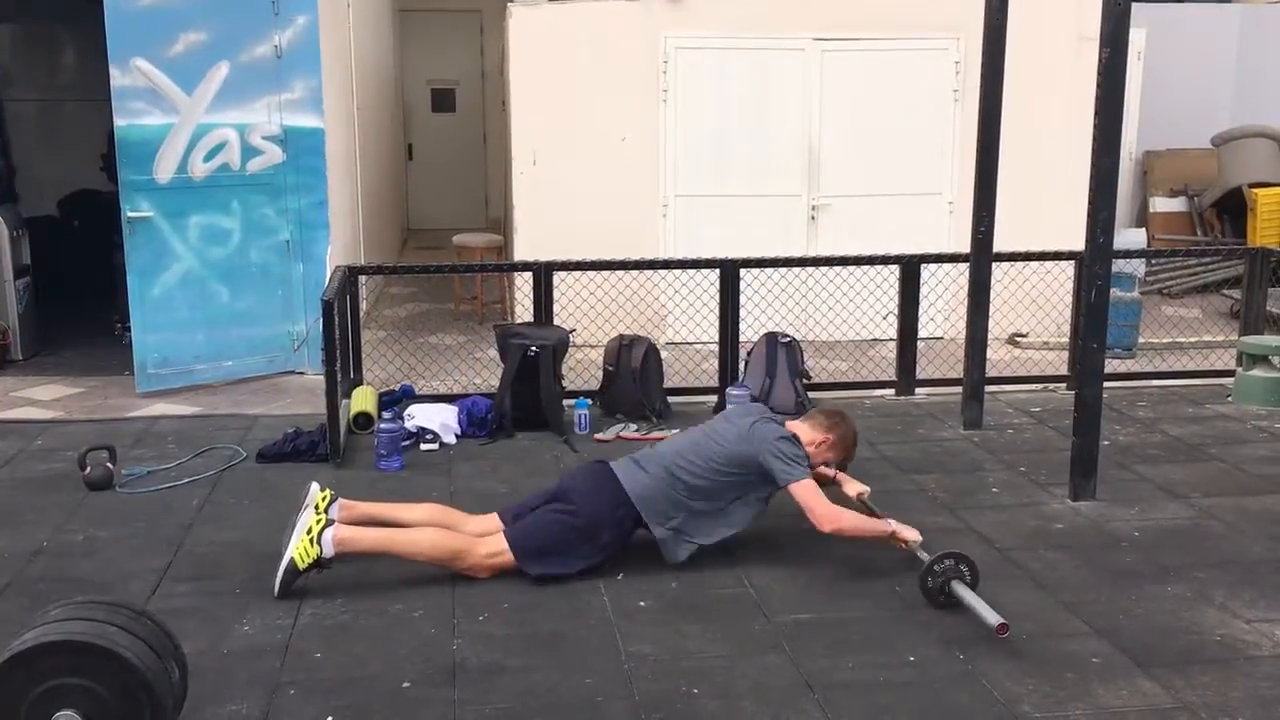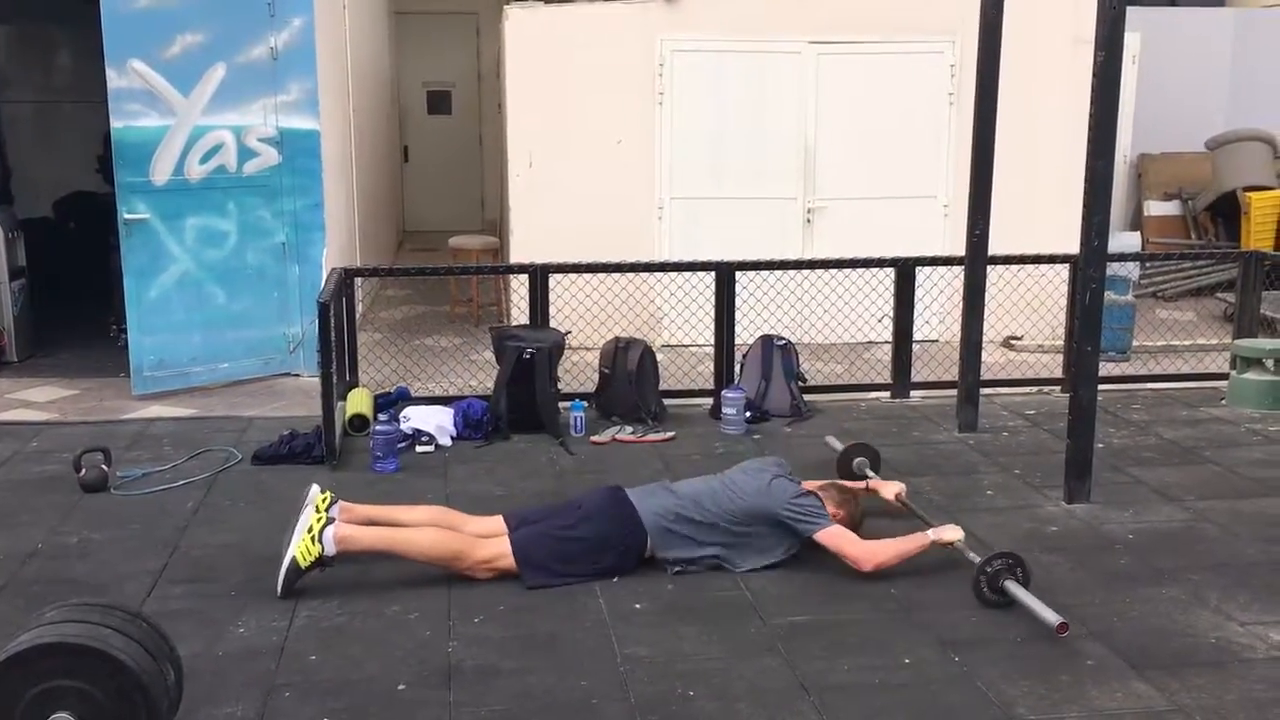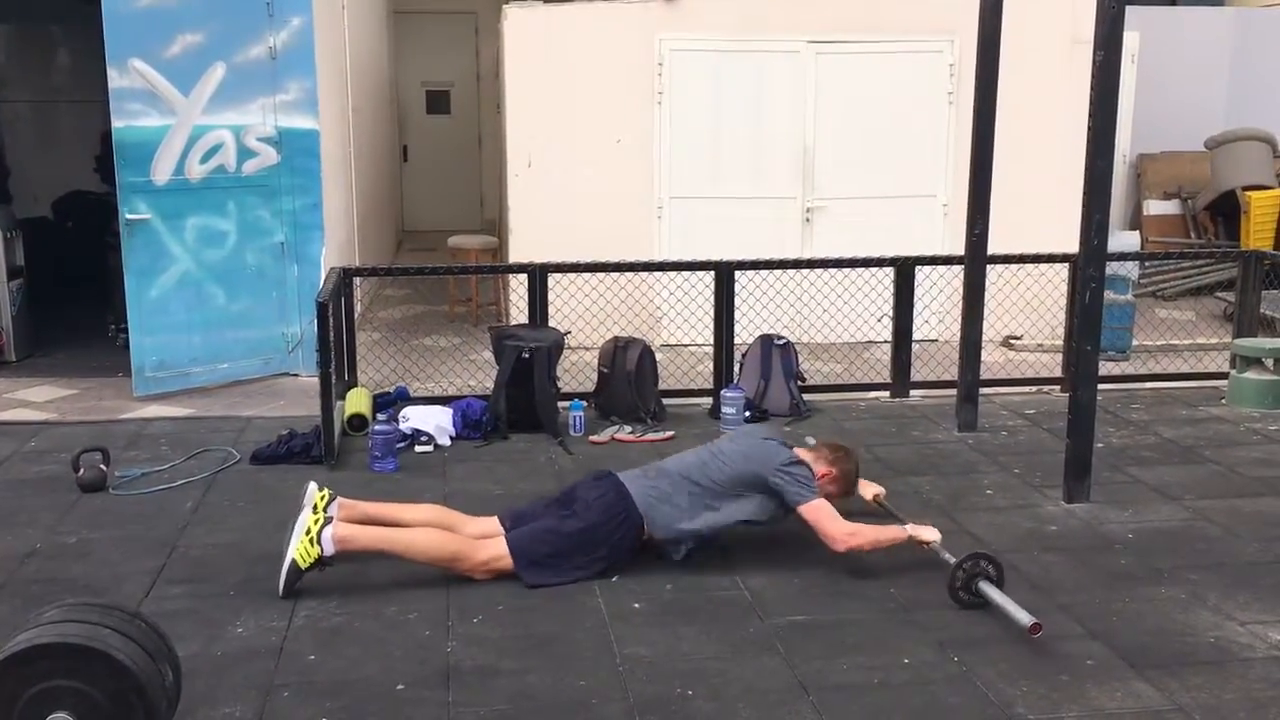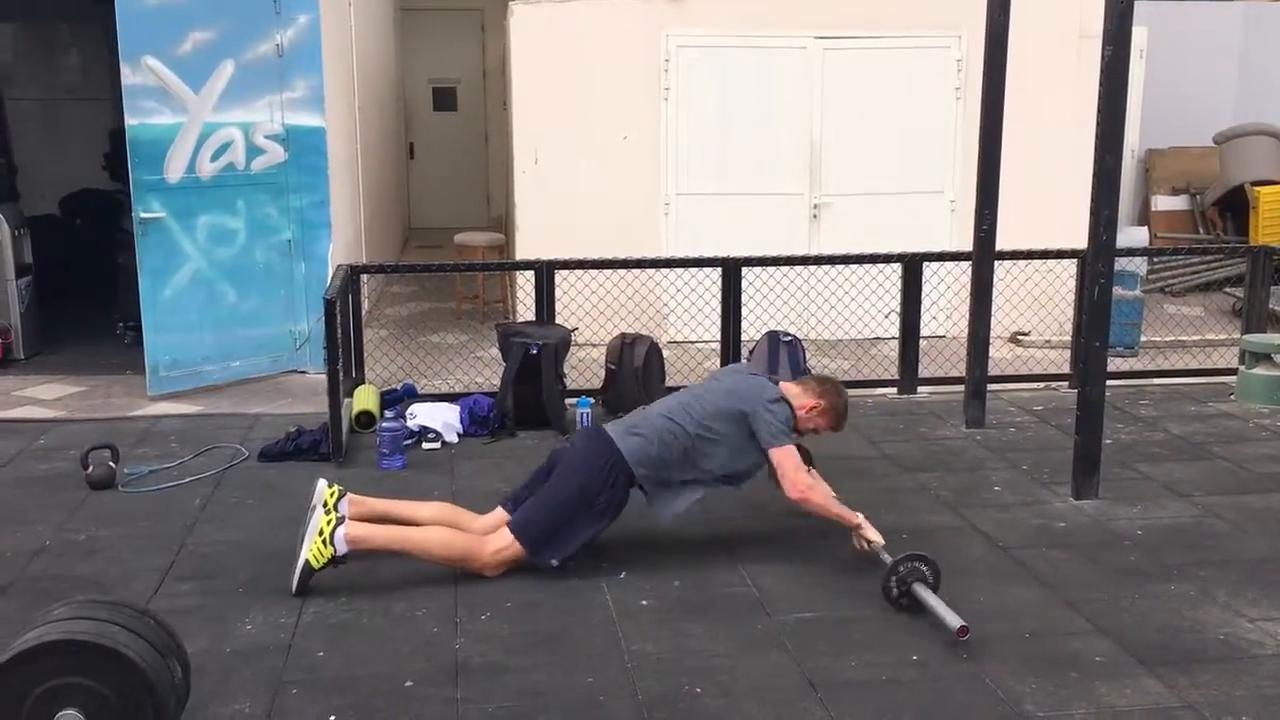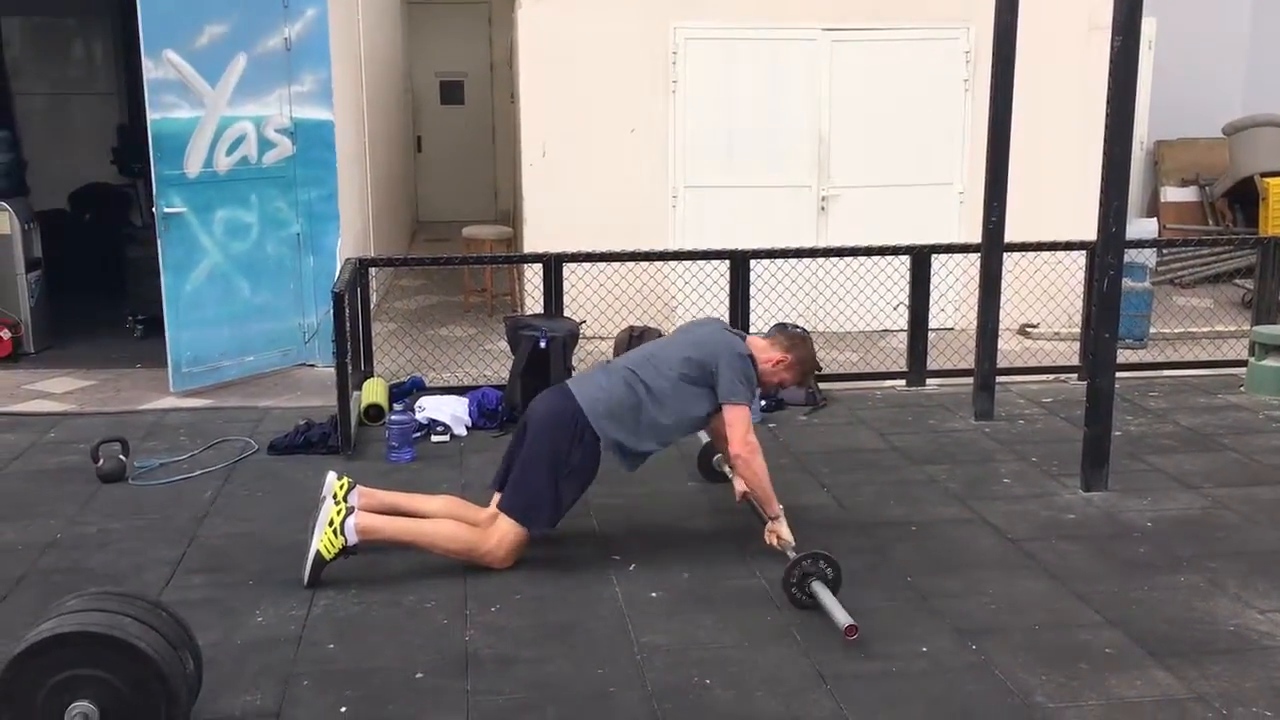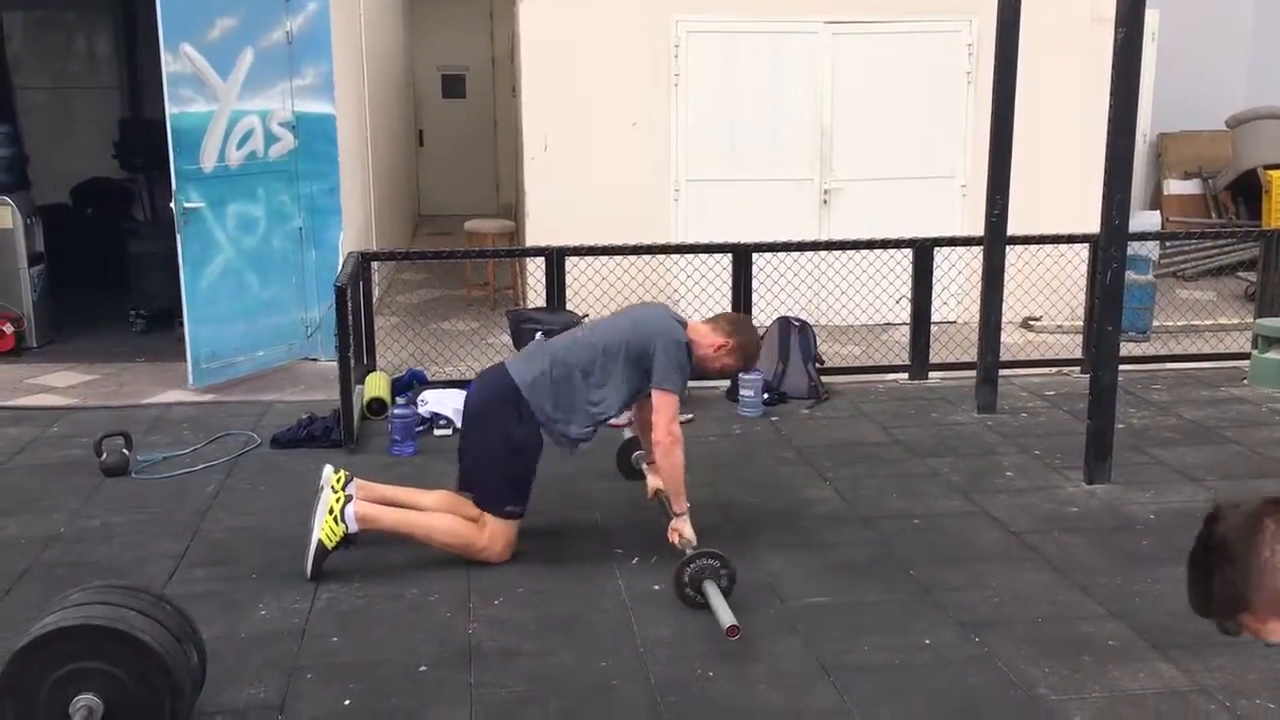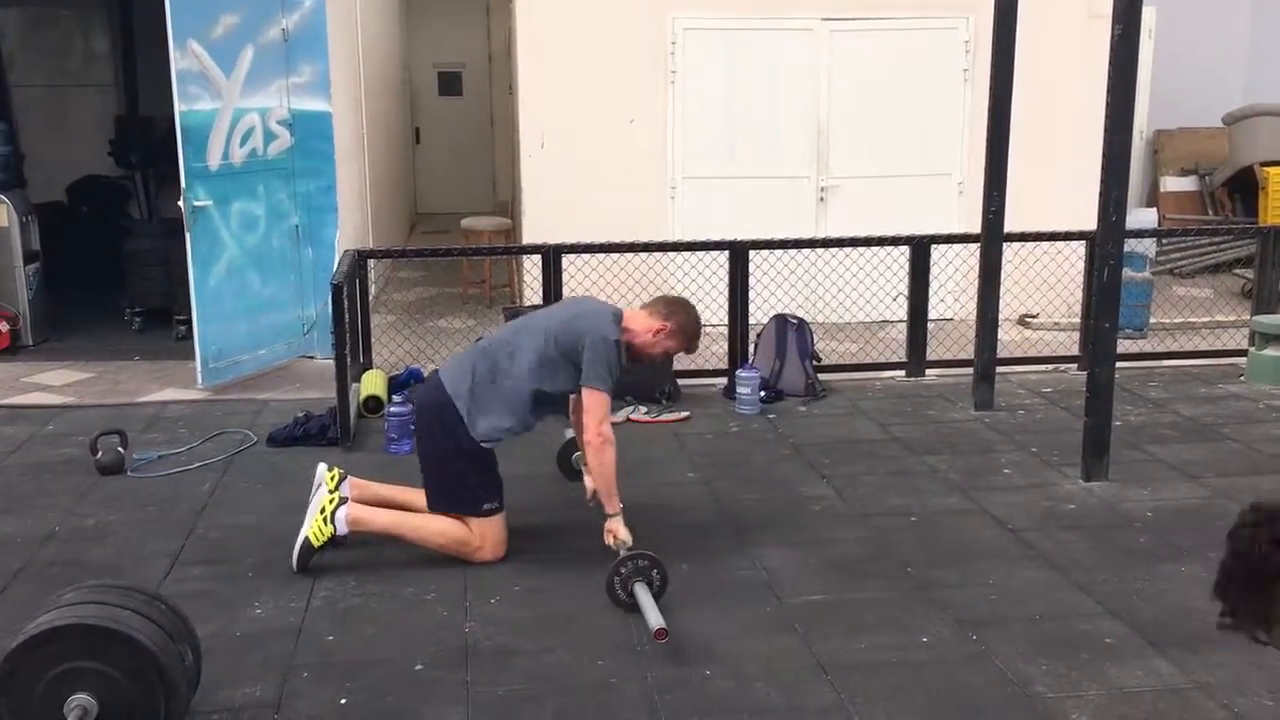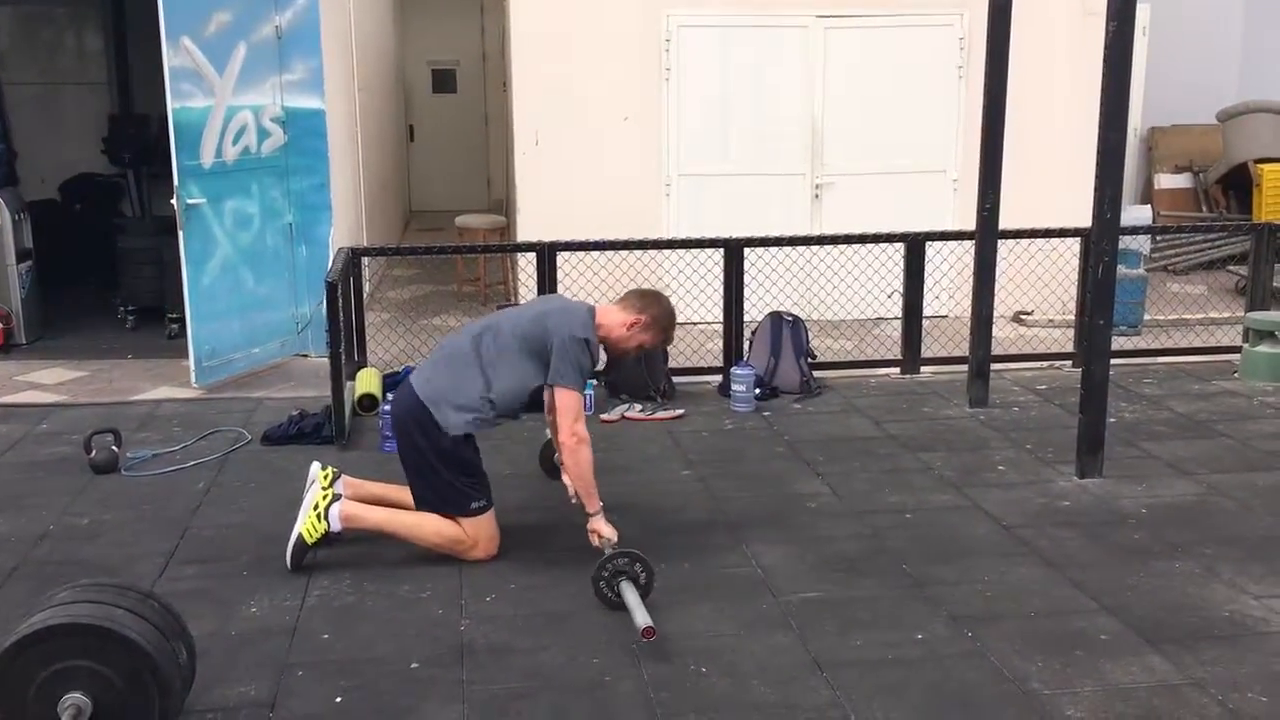
dt=0.4s
person 1, frame 1
left shoulder: (758, 416)
right shoulder: (778, 447)
right elbow: (826, 520)
left wrist: (839, 477)
right wrist: (890, 528)
left hip: (600, 481)
right hip: (611, 511)
left knee: (475, 526)
right knee: (478, 557)
left ankle: (335, 508)
right ankle: (332, 537)
person 1, frame 2
left shoulder: (779, 471)
right shoulder: (795, 504)
right elbow: (866, 558)
left wrist: (871, 482)
right wrist: (933, 535)
left hip: (615, 504)
right hip: (623, 535)
left knee: (478, 526)
right knee: (480, 557)
left ankle: (336, 510)
right ankle: (333, 538)
person 1, frame 3
left shoulder: (771, 438)
right shoulder: (787, 468)
right elbow: (840, 538)
left wrist: (857, 483)
right wrist: (909, 532)
left hip: (607, 490)
right hip: (617, 520)
left knee: (475, 527)
right knee: (480, 560)
left ankle: (334, 508)
right ankle: (333, 538)
person 1, frame 4
left shoulder: (753, 379)
right shoulder: (770, 404)
right elbow: (798, 489)
left wrist: (805, 467)
right wrist: (855, 521)
left hip: (594, 446)
right hip: (607, 468)
left knee: (483, 525)
right knee: (491, 554)
left ankle: (346, 504)
right ankle: (344, 535)
person 1, frame 5
left shoulder: (719, 336)
right shoulder: (738, 358)
left elbow: (712, 415)
right elbow: (744, 446)
left wrist: (737, 474)
right wrist: (774, 515)
left hip: (559, 407)
right hip: (573, 427)
left knee: (489, 517)
right knee: (496, 547)
left ankle: (354, 497)
right ankle: (355, 526)
person 1, frame 6
left shoulder: (661, 323)
right shoulder: (675, 344)
left elbow: (643, 405)
right elbow: (666, 434)
left wrist: (652, 468)
right wrist: (681, 512)
left hip: (500, 391)
right hip: (511, 403)
left knee: (478, 510)
right knee: (493, 543)
left ankle: (351, 489)
right ankle: (355, 514)
person 1, frame 7
left shoulder: (597, 316)
right shoulder: (605, 338)
left elbow: (577, 401)
right elbow: (597, 434)
left wrist: (589, 471)
right wrist: (614, 515)
left hip: (445, 396)
right hip: (456, 409)
left knee: (461, 508)
right knee: (486, 544)
left ankle: (345, 487)
right ankle: (345, 515)
person 1, frame 8
left shoulder: (570, 315)
right shoulder: (576, 336)
left elbow: (554, 405)
right elbow: (573, 434)
left wrist: (565, 467)
right wrist: (595, 513)
left hip: (425, 398)
right hip: (435, 410)
left knee: (449, 504)
right knee: (479, 543)
left ankle: (337, 486)
right ankle: (338, 512)
